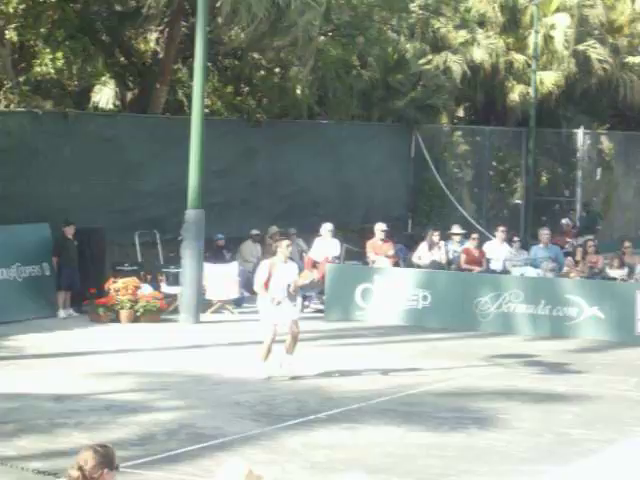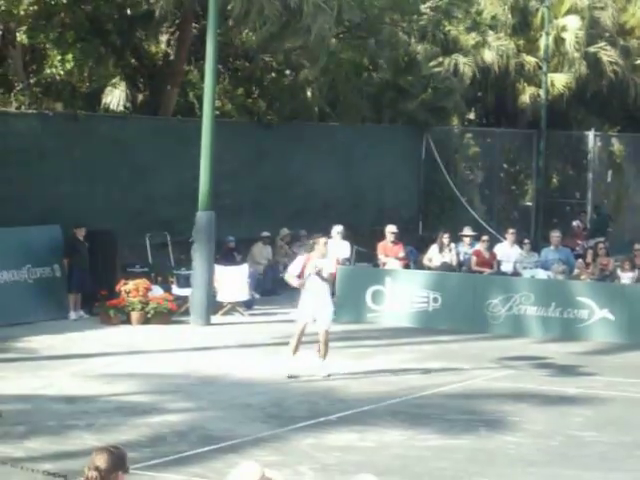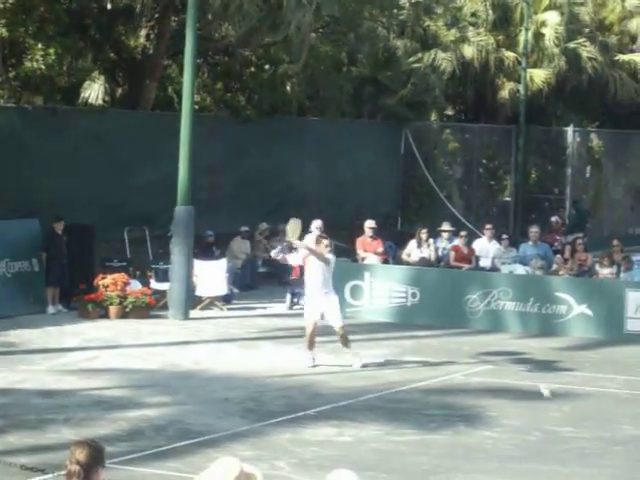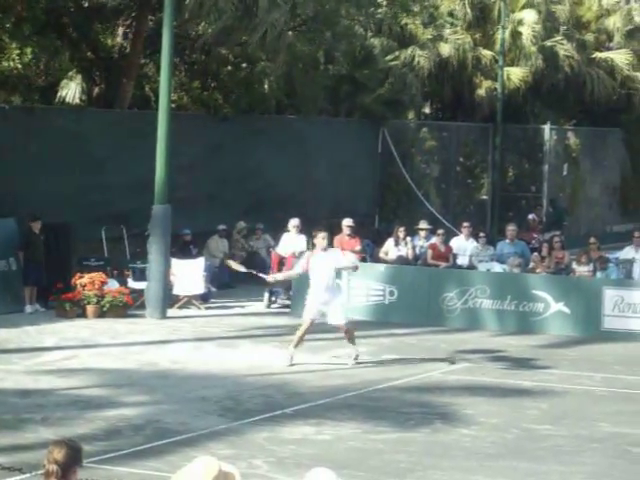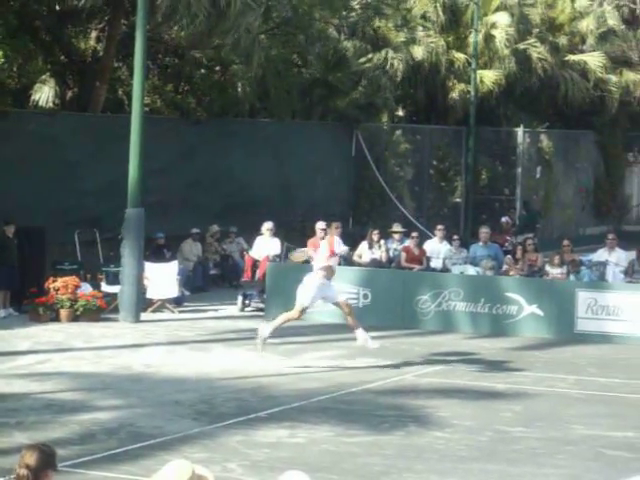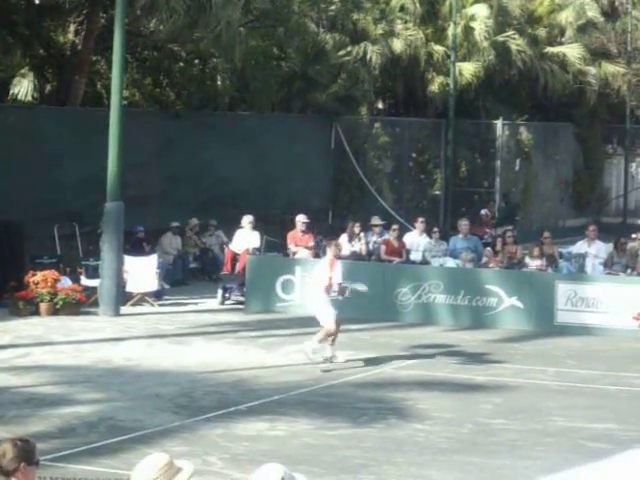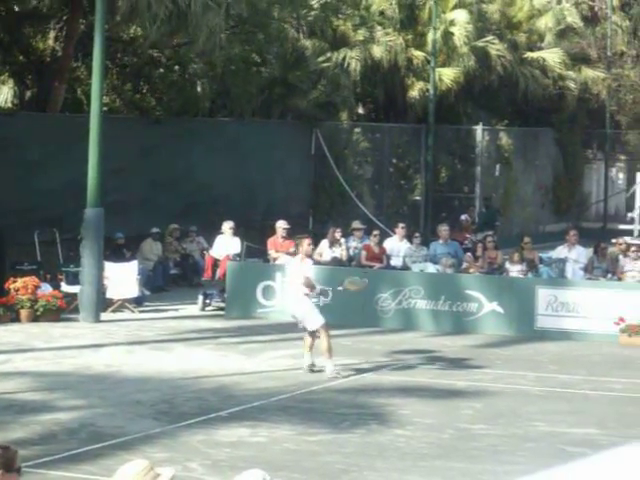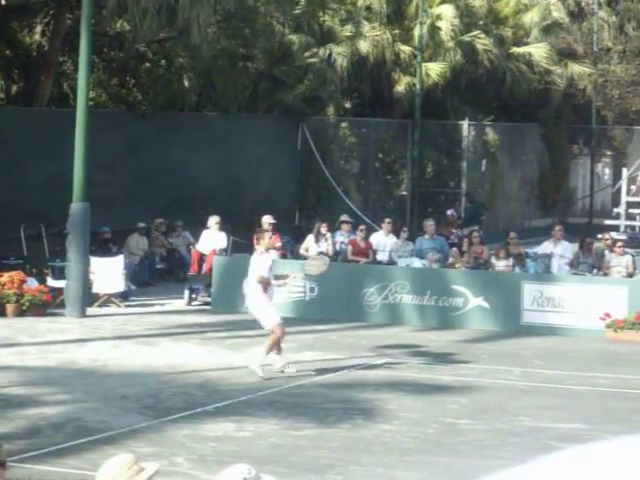
dt=0.3s
person 1, frame 1
left shoulder: (293, 266)
right shoulder: (267, 264)
left elbow: (294, 288)
right elbow: (257, 286)
left wrist: (294, 292)
right wrist: (270, 298)
left hip: (285, 304)
right hip: (268, 305)
left knee: (295, 330)
right knee: (270, 337)
left ankle: (286, 360)
right ankle: (263, 368)
person 1, frame 2
left shoulder: (330, 261)
right shoulder: (303, 259)
left elbow: (329, 279)
right elbow: (288, 276)
left wrist: (319, 273)
right wrist: (296, 282)
left hip: (324, 302)
right hip: (307, 301)
left knee: (323, 336)
right knee: (299, 331)
left ankle: (323, 365)
person 1, frame 3
left shoulder: (330, 258)
right shoulder: (306, 255)
left elbow: (323, 258)
left wrist: (307, 247)
left hip: (328, 298)
right hip: (311, 300)
left knee: (340, 331)
right knee: (310, 331)
left ankle: (353, 355)
right ankle: (310, 356)
person 1, frame 4
left shoulder: (335, 253)
right shoulder: (308, 257)
left elbow: (354, 265)
right elbow: (294, 273)
right wrist: (277, 277)
left hip: (333, 297)
right hip: (316, 297)
left knee: (345, 328)
right knee: (305, 327)
left ankle: (354, 350)
right ankle: (291, 352)
person 1, frame 5
left shoulder: (325, 243)
right shoulder: (334, 239)
right elbow: (344, 252)
left hip: (325, 283)
right hip: (316, 282)
left knee: (347, 308)
right knee: (297, 313)
left ankle: (362, 337)
right ankle: (266, 330)
person 1, frame 6
left shoulder: (322, 263)
right shoulder: (336, 263)
right elbow: (338, 287)
right wrist: (342, 291)
left hip: (313, 298)
right hip: (318, 298)
left knee: (336, 323)
right knee: (332, 329)
left ankle: (329, 354)
right ankle: (311, 345)
person 1, frame 7
left shoulder: (291, 263)
right shoulder: (307, 262)
right elbow: (306, 281)
right wrist: (314, 288)
left hip: (291, 302)
right hip: (302, 302)
left knee: (310, 331)
right knee: (324, 333)
left ankle: (308, 361)
right ankle: (330, 368)
person 1, frame 8
left shoulder: (259, 256)
right shoulder: (264, 257)
left elbow: (268, 277)
right elbow: (259, 279)
left wrist: (288, 276)
right wrist: (275, 282)
left hip: (260, 300)
right hip: (259, 300)
left knee: (277, 332)
right knee: (279, 332)
left ankle: (280, 363)
right ankle: (257, 362)
